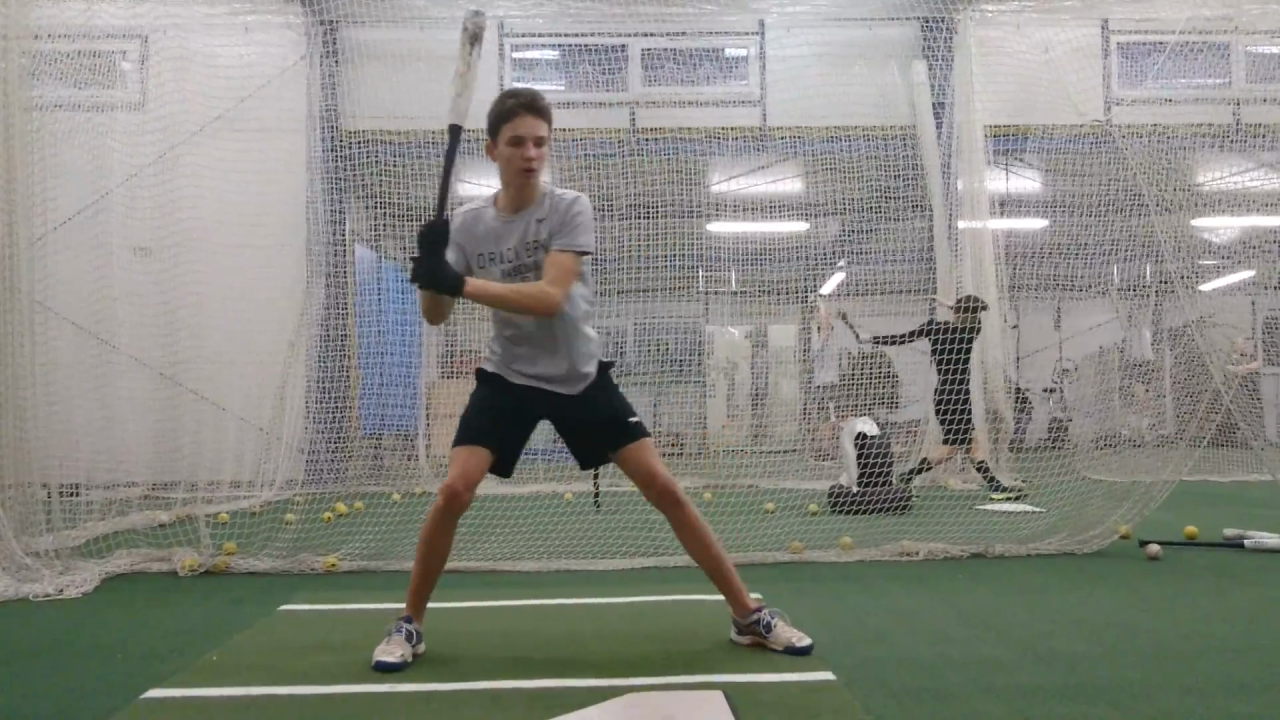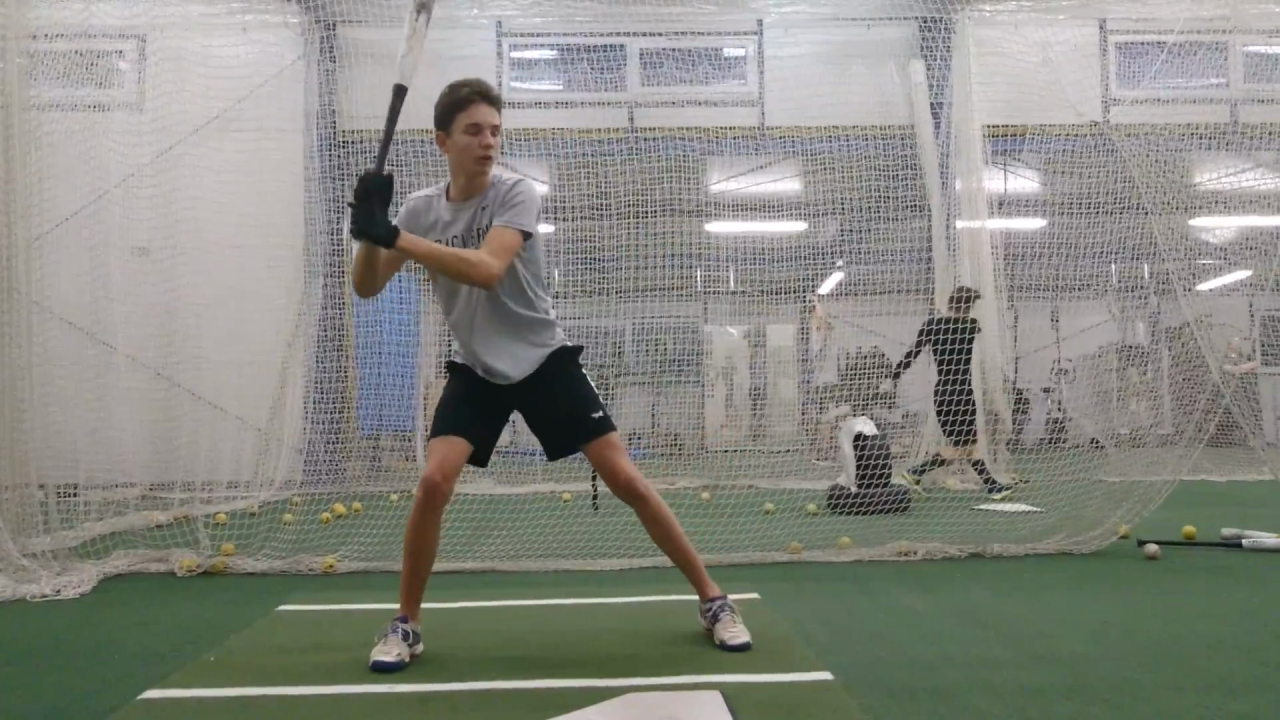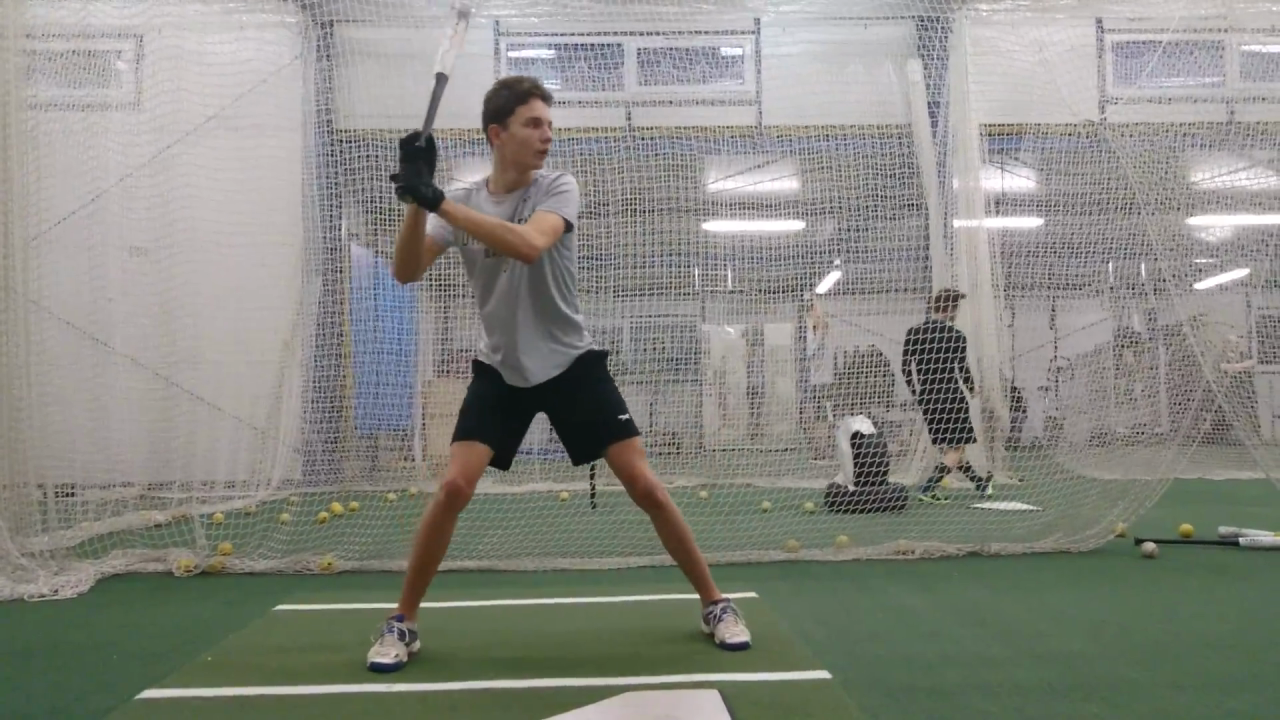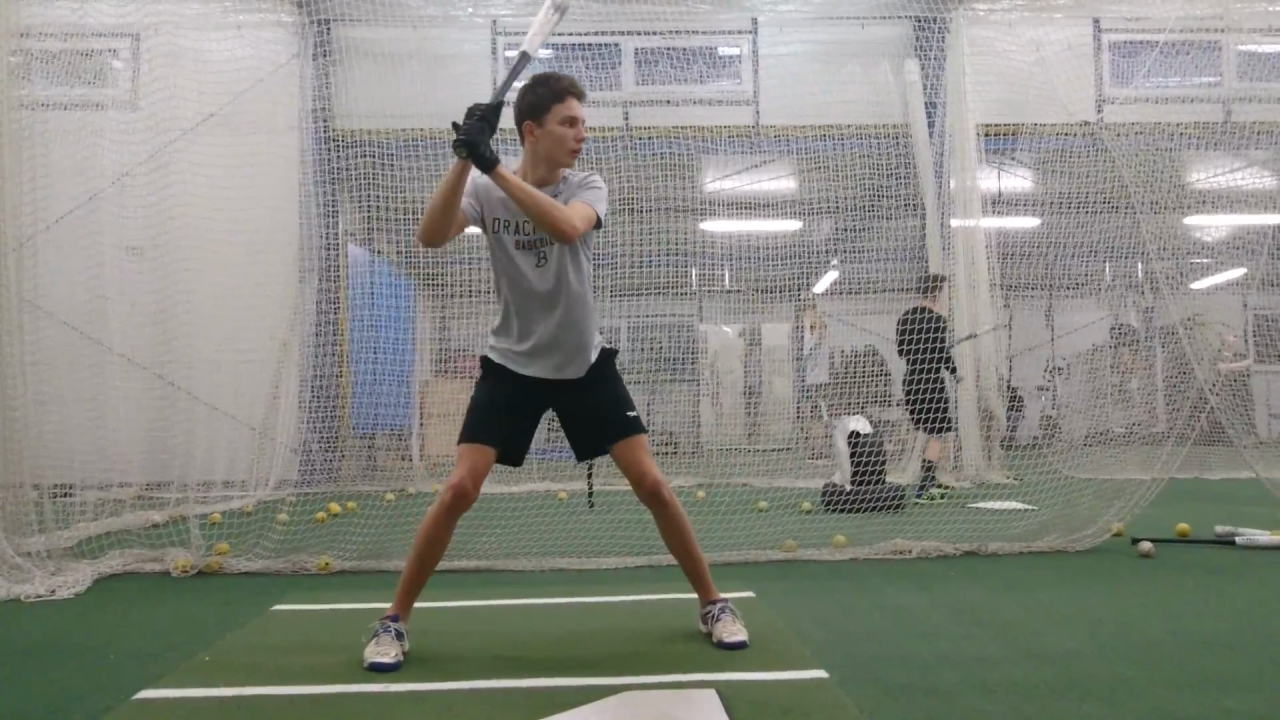
dt=0.3s
person 1, frame 1
left shoulder: (571, 208)
right shoulder: (468, 223)
left elbow: (550, 299)
right elbow: (434, 315)
left wrist: (462, 283)
right wrist: (432, 275)
left hip: (578, 375)
right hip: (506, 378)
left knee: (663, 487)
right knee: (454, 490)
left ankle: (748, 614)
right ankle: (410, 623)
person 1, frame 2
left shoulder: (517, 193)
right shoulder: (421, 209)
left elbow: (486, 270)
right elbow: (365, 287)
left wrist: (394, 232)
right wrist: (370, 230)
left hip: (543, 360)
right hip: (476, 369)
left knee: (626, 479)
right knee: (434, 483)
left ankle: (712, 599)
right ankle: (406, 623)
person 1, frame 3
left shoulder: (559, 188)
right shoulder: (461, 201)
left elbow: (528, 245)
right elbow: (405, 272)
left wrist: (438, 201)
right wrist: (416, 202)
left hip: (571, 361)
right hip: (501, 367)
left knee: (644, 486)
right knee: (453, 487)
left ankle: (714, 603)
right ankle: (403, 622)
person 1, frame 4
left shoulder: (588, 186)
right shoulder: (485, 192)
left elbow: (566, 227)
right elbow: (431, 236)
left wrist: (492, 165)
right wrist: (466, 160)
left hip: (583, 362)
right hip: (512, 364)
left knee: (650, 483)
right knee: (460, 490)
left ankle: (712, 604)
right ankle: (394, 619)
person 2, frame 1
left shoulder: (933, 327)
right shoulder: (970, 331)
left elbow: (898, 339)
right elbow: (975, 322)
left wrist: (868, 339)
right wrist: (955, 308)
left hip: (946, 394)
right hip: (956, 396)
left knee: (972, 443)
right knee: (951, 447)
left ankle: (995, 486)
right ankle: (905, 479)
person 2, frame 2
left shoulder: (930, 325)
right shoulder: (970, 326)
left elbow: (911, 354)
left wrist: (893, 378)
right wrist: (962, 315)
left hip: (942, 391)
right hip: (960, 392)
left knee: (966, 442)
right knee: (960, 446)
left ankle: (991, 486)
right ankle: (917, 472)
person 2, frame 3
left shoulder: (913, 332)
right shoulder: (955, 336)
left elbow: (906, 368)
right elbow: (963, 370)
left wrist: (916, 391)
right wrist: (972, 389)
left hip: (926, 396)
right hip: (949, 394)
left knee: (949, 445)
right knee: (956, 449)
left ankle: (979, 483)
right ankle: (928, 488)
person 2, frame 4
left shoulder: (905, 317)
right shoulder: (937, 319)
right elbow: (942, 352)
right wrist: (954, 371)
left hip: (911, 380)
right hip: (930, 381)
left knee: (930, 432)
right knee: (936, 435)
left ankle: (929, 479)
right ankle: (922, 490)
